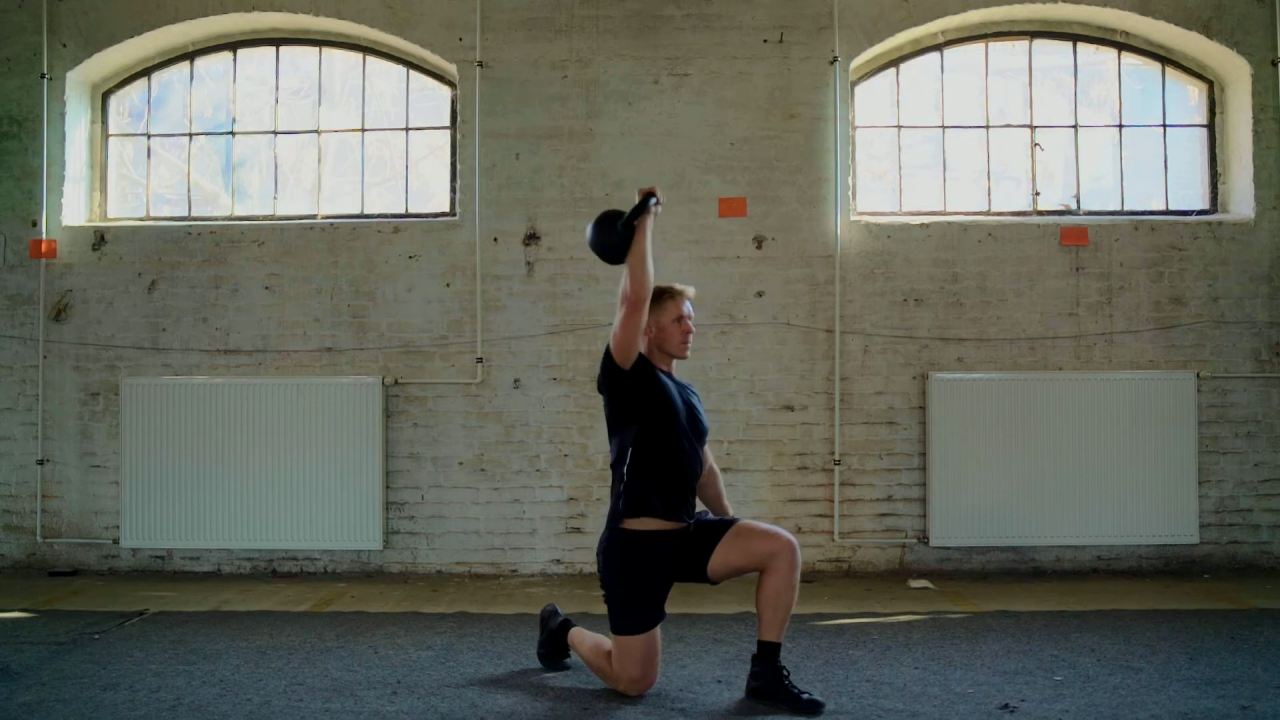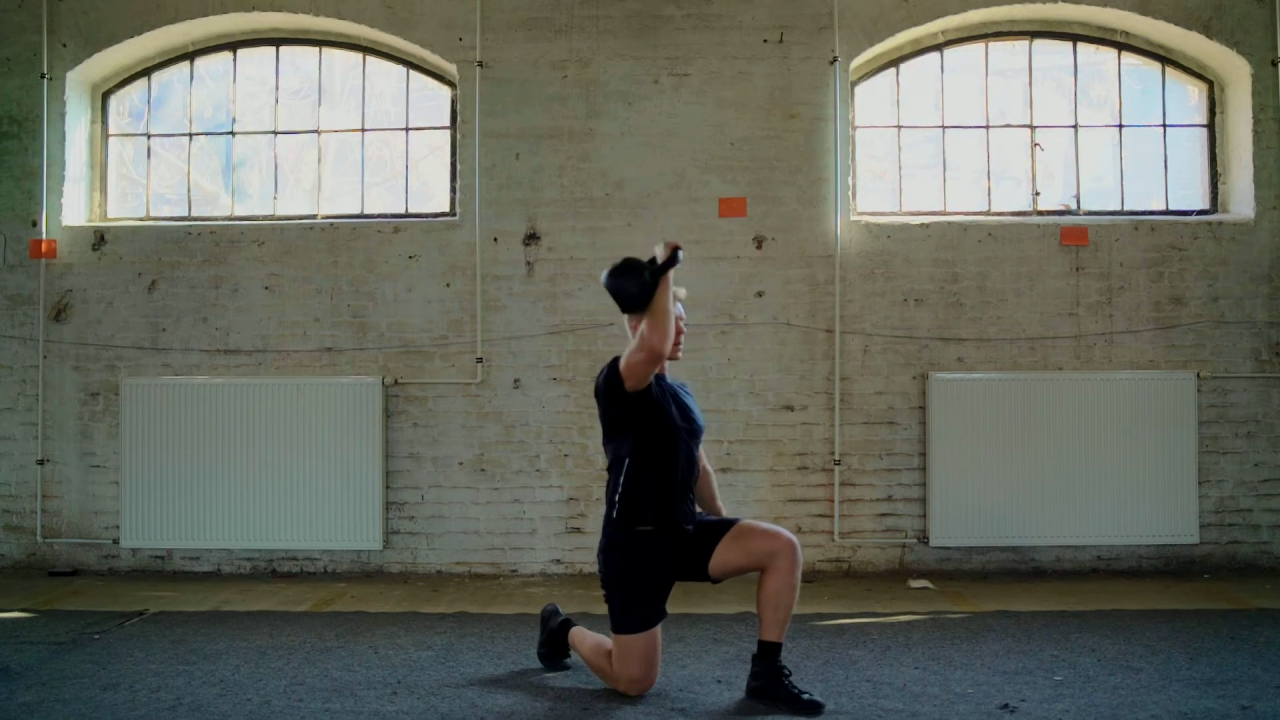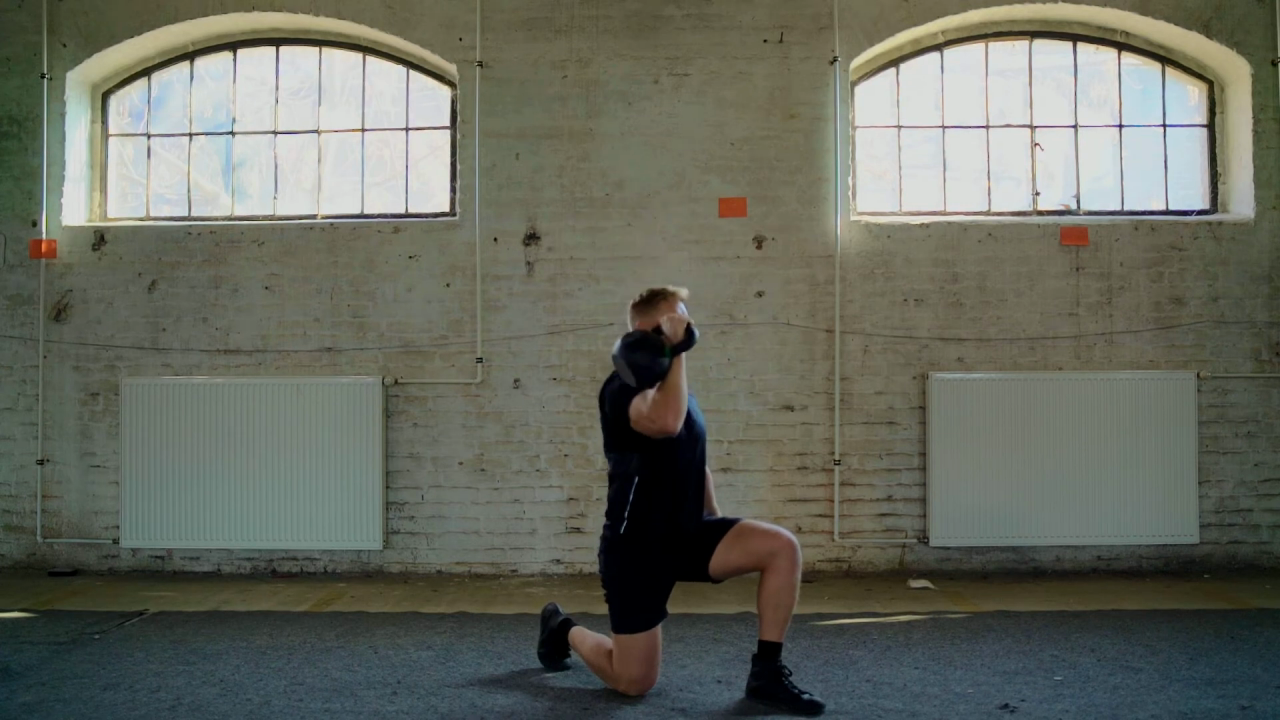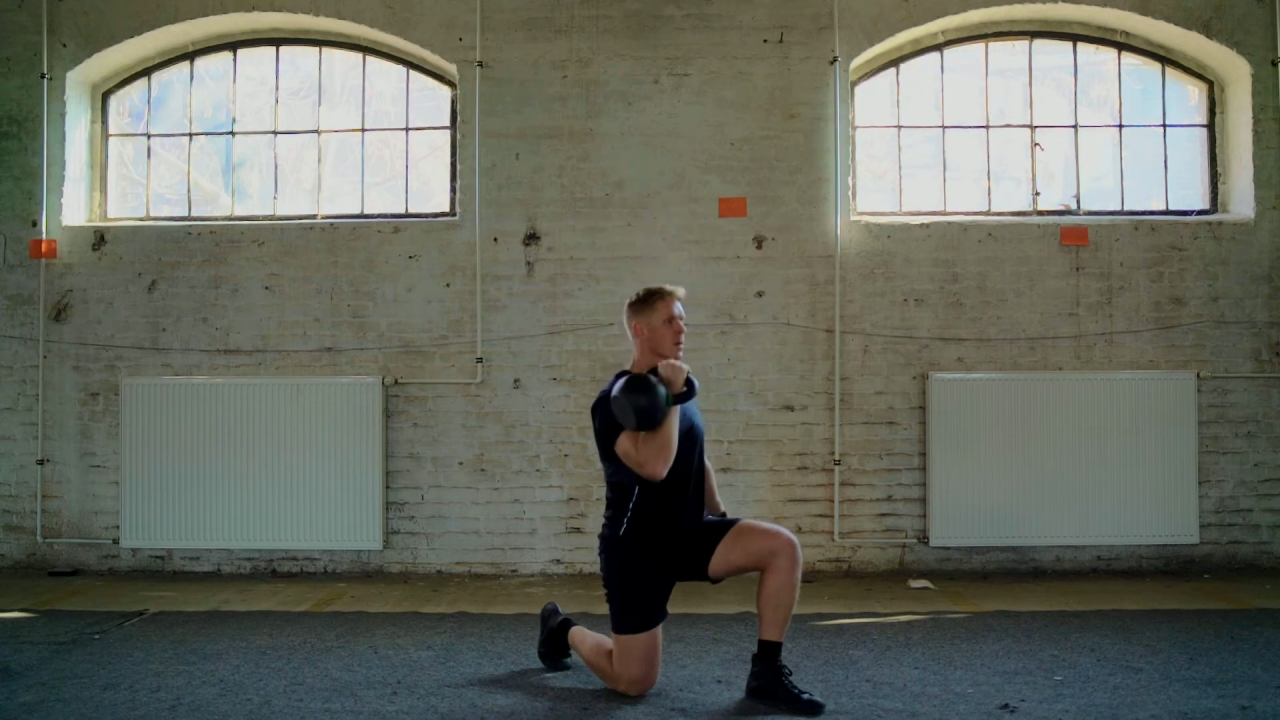
dt=0.3s
person 1, frame 1
left shoulder: (685, 395)
right shoulder: (625, 376)
left elbow: (703, 467)
right elbow: (635, 300)
left wrist: (730, 530)
right wrist: (643, 220)
left hip: (684, 533)
right hip: (635, 546)
left knee: (781, 547)
left ankle: (766, 673)
right ankle: (562, 630)
person 1, frame 2
left shoulder: (680, 393)
right shoulder: (618, 383)
right elbow: (654, 345)
left wrist: (724, 528)
right wrist: (664, 269)
left hip: (684, 533)
right hip: (636, 547)
left knee: (783, 546)
right knee: (634, 682)
left ankle: (766, 673)
right ankle: (562, 630)
person 1, frame 3
left shoulder: (676, 386)
right shoulder: (623, 387)
right elbow: (668, 423)
left wrist: (717, 525)
right wrist: (672, 351)
left hip: (685, 534)
right hip: (636, 547)
left knee: (782, 547)
right knee: (634, 682)
left ankle: (766, 673)
right ankle: (564, 630)
person 1, frame 4
left shoulder: (675, 391)
right shoulder: (616, 400)
right elbow: (656, 466)
left wrist: (720, 519)
right wrist: (671, 396)
left hip: (686, 533)
right hip: (636, 549)
left knee: (782, 547)
right knee: (635, 682)
left ankle: (766, 672)
right ankle: (563, 630)
